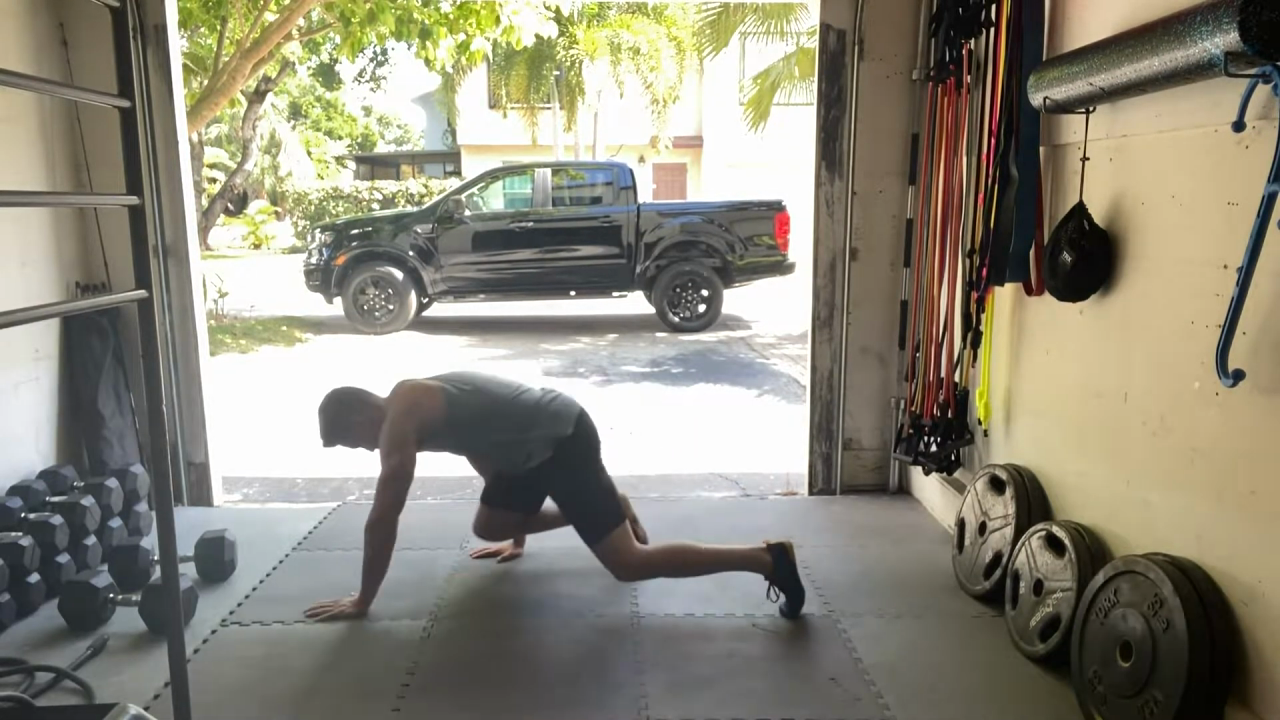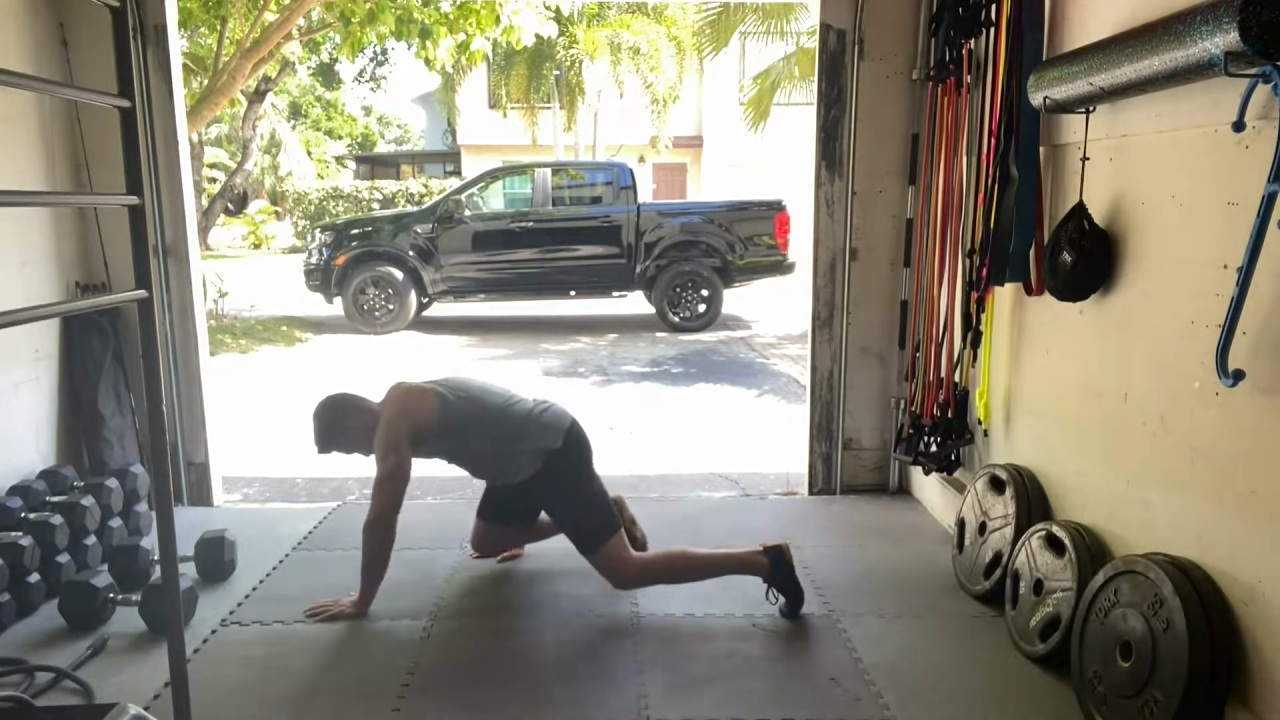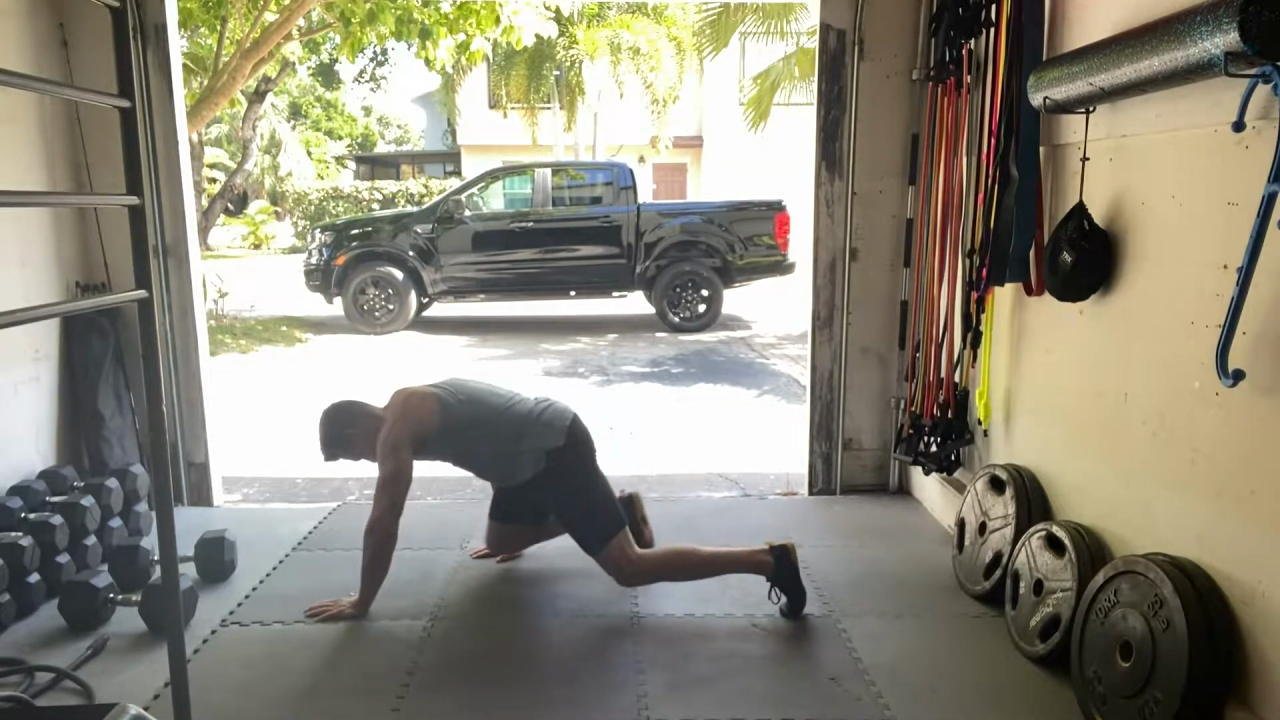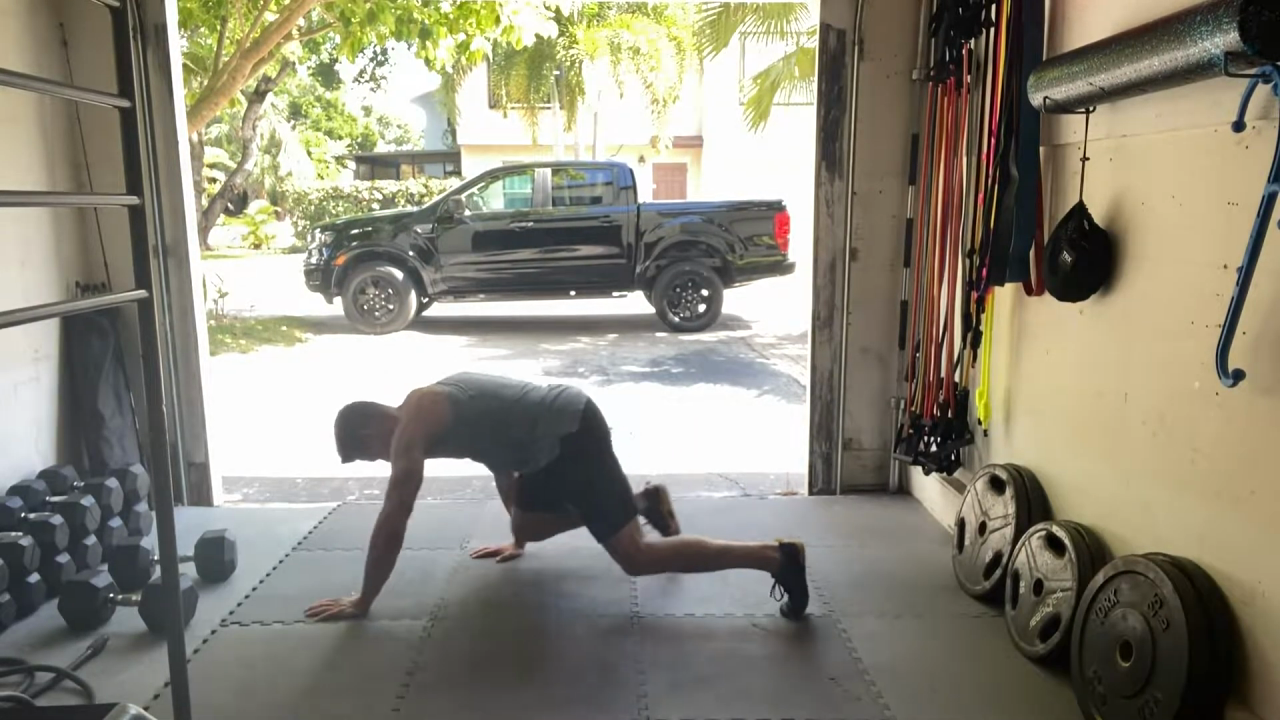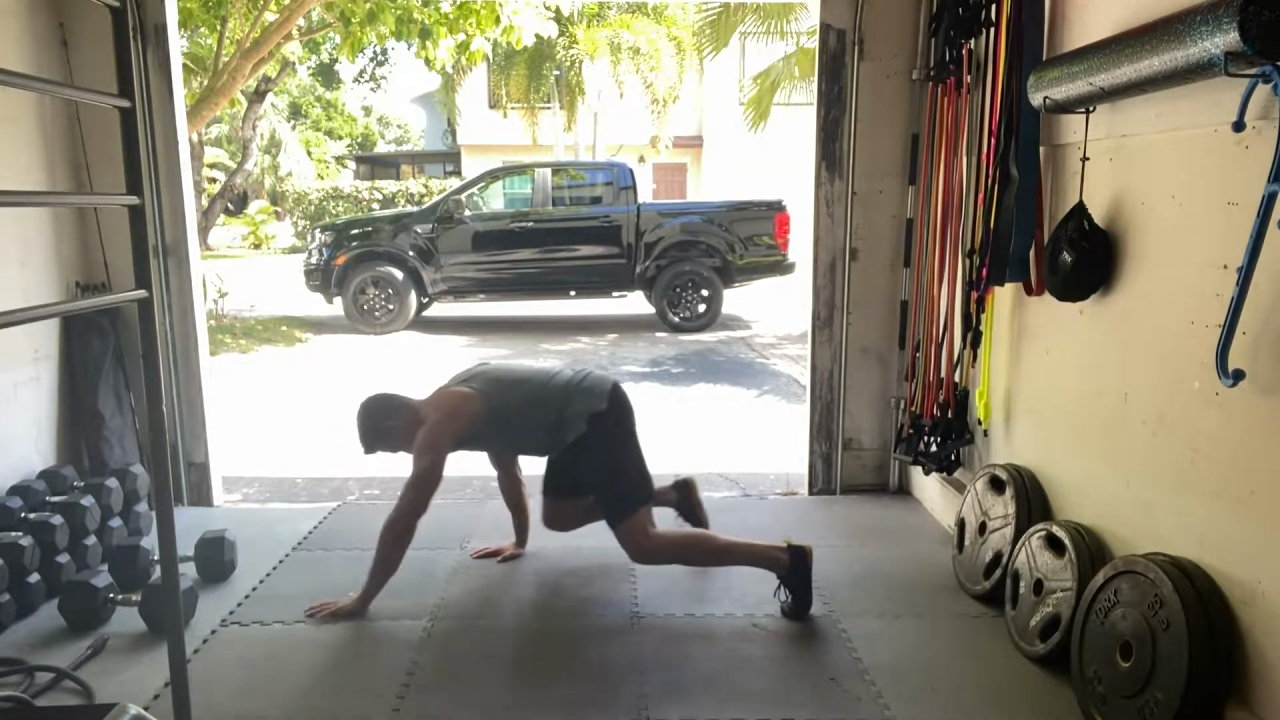
dt=0.1s
person 1, frame 1
left shoulder: (398, 417)
right shoulder: (424, 399)
left elbow: (383, 518)
right elbow: (489, 462)
left wrist: (361, 601)
right wrist: (517, 540)
left hip: (559, 442)
right hip: (544, 440)
left knee: (629, 564)
right knee: (488, 527)
left ankle: (768, 559)
right ankle: (608, 506)
person 1, frame 2
left shoulder: (392, 423)
right shoulder: (417, 402)
left elbow: (381, 520)
left wrist: (361, 601)
right wrist: (512, 546)
left hip: (551, 454)
right hip: (539, 448)
left knee: (625, 572)
right knee: (486, 541)
left ankle: (766, 560)
right ankle: (606, 510)
person 1, frame 3
left shoulder: (395, 426)
right shoulder: (422, 405)
left elbow: (383, 523)
left wrist: (361, 602)
right wrist: (514, 544)
left hip: (553, 452)
right hip: (542, 443)
left knee: (630, 568)
right knee: (499, 540)
left ankle: (769, 560)
right ankle: (616, 509)
person 1, frame 4
left shoulder: (410, 429)
right shoulder: (438, 406)
left elbow: (391, 521)
right elbow: (504, 466)
left wrist: (363, 601)
right wrist: (516, 540)
left hip: (569, 436)
right hip: (558, 435)
left knee: (637, 557)
right knee: (538, 526)
left ankle: (778, 557)
right ankle: (641, 500)
person 1, frame 5
left shoulder: (437, 425)
right shoulder: (457, 403)
left elbow: (404, 519)
right elbow: (505, 462)
left wrist: (363, 600)
right wrist: (519, 539)
left hip: (595, 414)
right hip: (584, 409)
left knee: (645, 545)
right knee: (559, 517)
left ankle: (784, 558)
right ankle: (672, 495)
